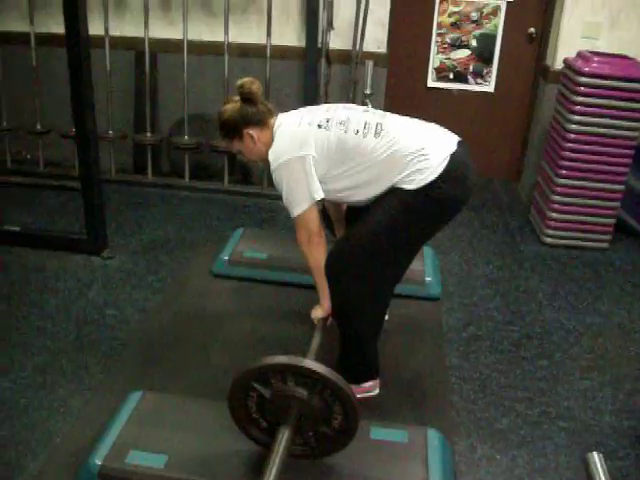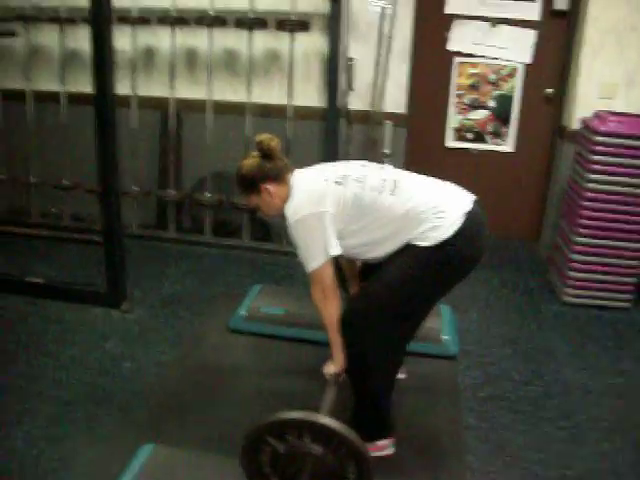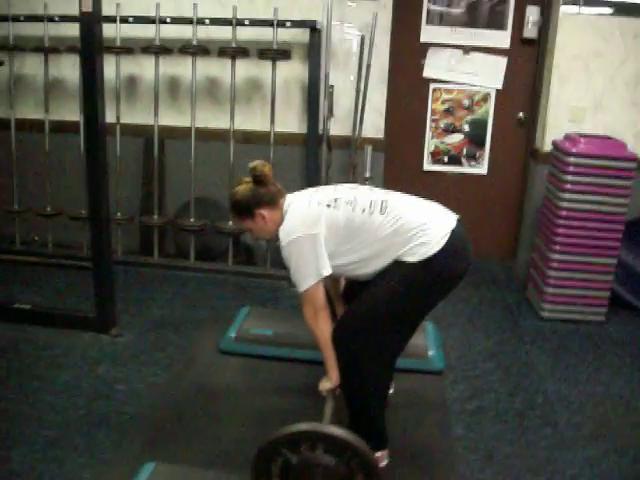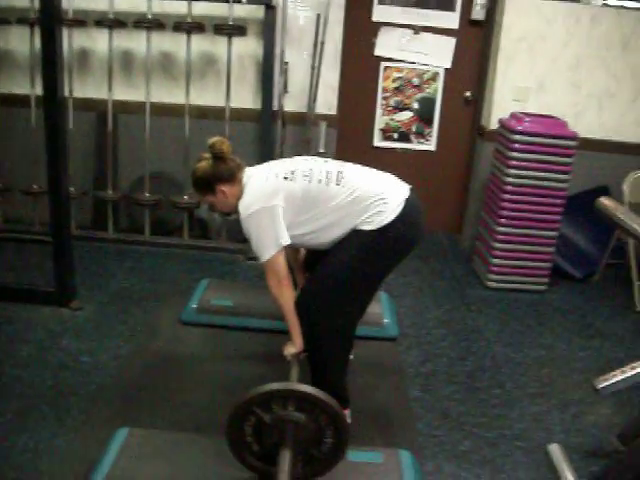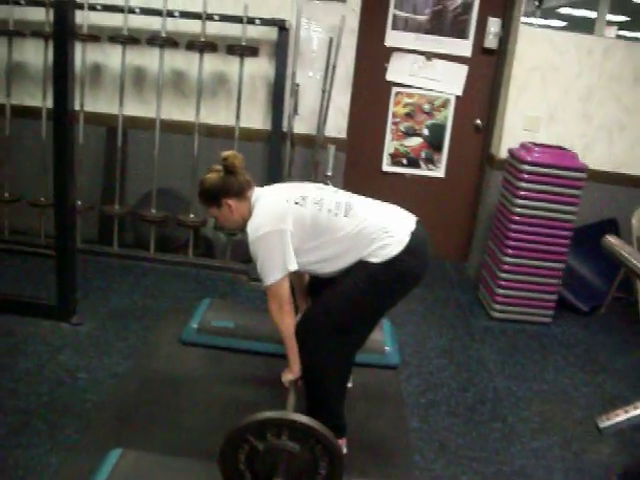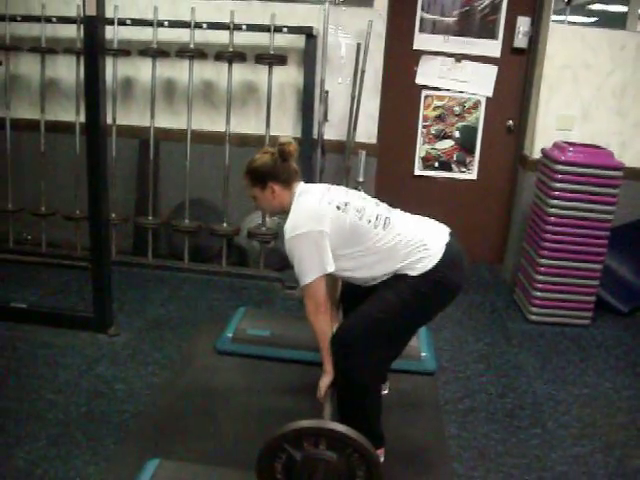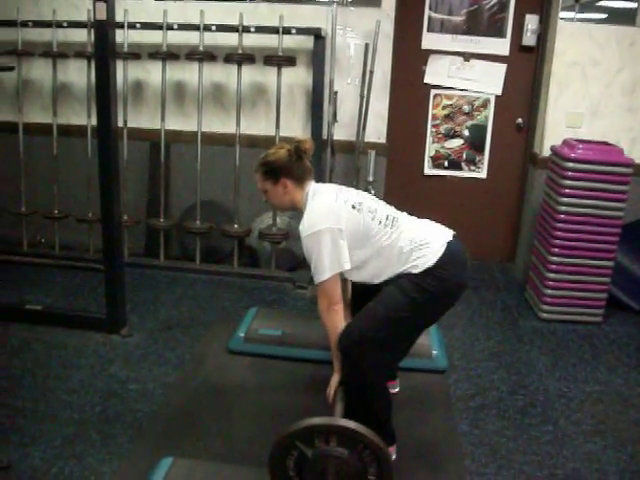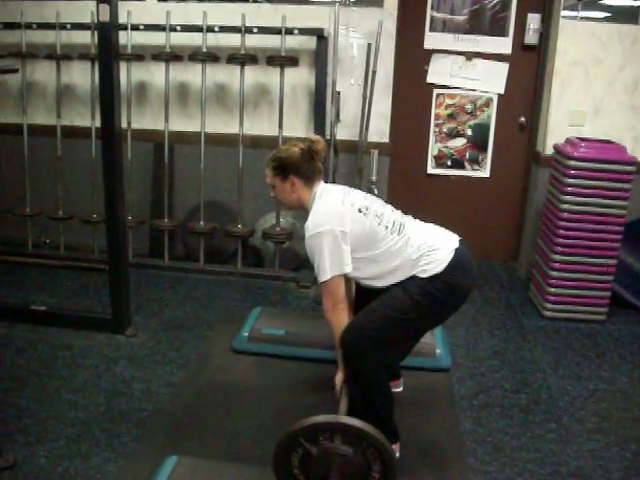
dt=0.5s
person 1, frame 1
left shoulder: (286, 153)
right shoulder: (299, 124)
left elbow: (310, 236)
right elbow: (334, 181)
left wrist: (325, 301)
right wrist: (343, 237)
left hip: (435, 181)
right hip: (444, 153)
left knee: (347, 265)
right knee: (359, 231)
left ankle: (360, 376)
right ankle: (368, 306)
person 1, frame 2
left shoulder: (303, 209)
right shoulder: (315, 180)
left elbow: (324, 291)
right elbow: (347, 243)
left wrist: (338, 356)
right wrist: (357, 292)
left hip: (448, 239)
right hip: (459, 213)
left knee: (361, 321)
right knee: (375, 286)
left ankle: (373, 434)
right ankle: (384, 362)
person 1, frame 3
left shoulder: (296, 232)
right shoulder: (304, 205)
left elbow: (315, 310)
right elbow: (332, 264)
left wrist: (333, 373)
right wrist: (342, 310)
left hip: (435, 254)
right hip: (442, 231)
left knee: (353, 337)
right knee: (358, 302)
left ankle: (370, 445)
right ankle: (375, 380)
person 1, frame 4
left shoulder: (254, 205)
right shoulder: (263, 178)
left elbow: (278, 279)
right elbow: (291, 235)
left wrist: (296, 338)
right wrist: (302, 283)
left hip: (389, 223)
right hip: (394, 199)
left knee: (317, 303)
right knee: (318, 269)
right ankle: (336, 345)
person 1, frame 5
left shoulder: (263, 226)
right shoulder: (273, 199)
left elbow: (280, 304)
right elbow: (297, 262)
left wrist: (294, 365)
right wrist: (304, 308)
left hip: (396, 256)
right hip: (400, 231)
left knee: (316, 332)
right knee: (321, 294)
left ankle: (329, 434)
right ankle: (334, 371)
person 1, frame 6
left shoulder: (301, 226)
right shoulder: (316, 195)
left elbow: (316, 304)
right elbow: (333, 269)
left wrist: (329, 367)
right wrist: (334, 320)
left hip: (433, 271)
right hip: (434, 245)
left knee: (350, 344)
right knee: (354, 297)
left ankle: (365, 444)
right ankle: (372, 377)
person 1, frame 7
left shoulder: (316, 222)
right shoulder: (326, 196)
left elbow: (330, 303)
right elbow: (341, 277)
left wrist: (339, 366)
right wrist: (346, 323)
left hip: (437, 270)
right hip: (437, 248)
left knee: (359, 345)
right knee: (362, 297)
left ankle: (377, 441)
right ankle: (383, 375)
person 1, frame 8
left shoulder: (321, 224)
right shoulder: (334, 196)
left elbow: (333, 303)
right elbow: (348, 279)
left wrist: (346, 362)
right wrist: (351, 321)
left hip: (443, 276)
right hip: (444, 254)
left knee: (359, 342)
right knee: (365, 303)
left ankle: (380, 439)
right ankle: (386, 374)
